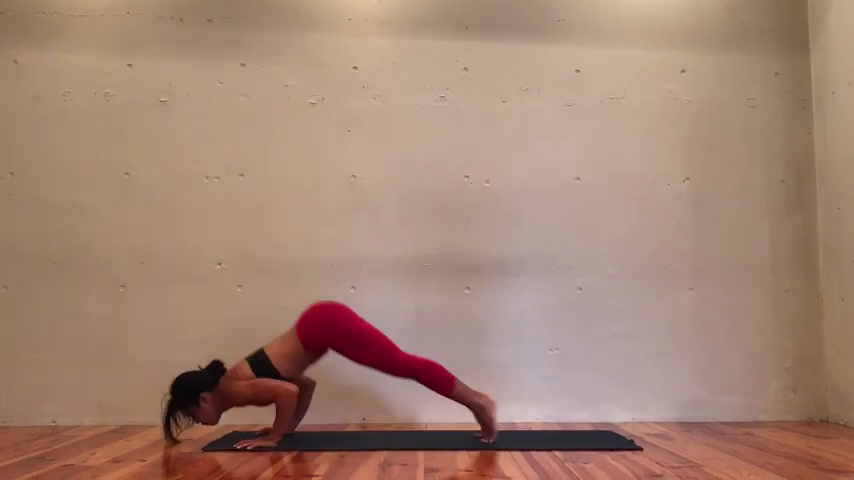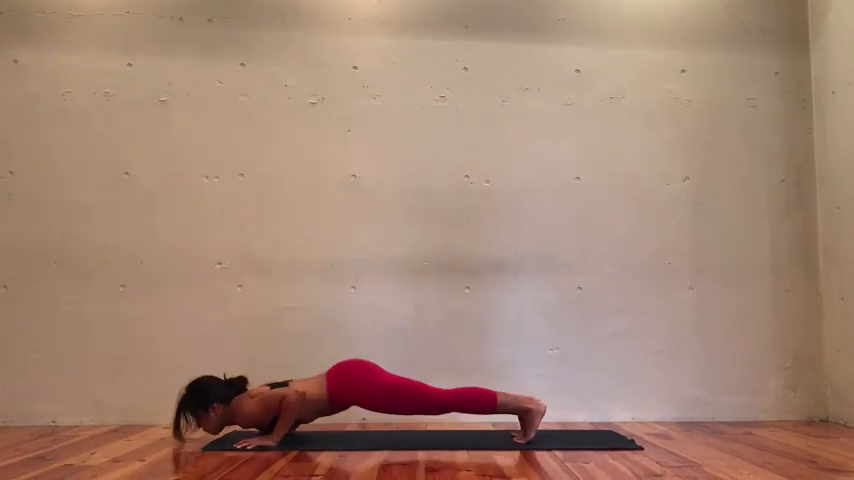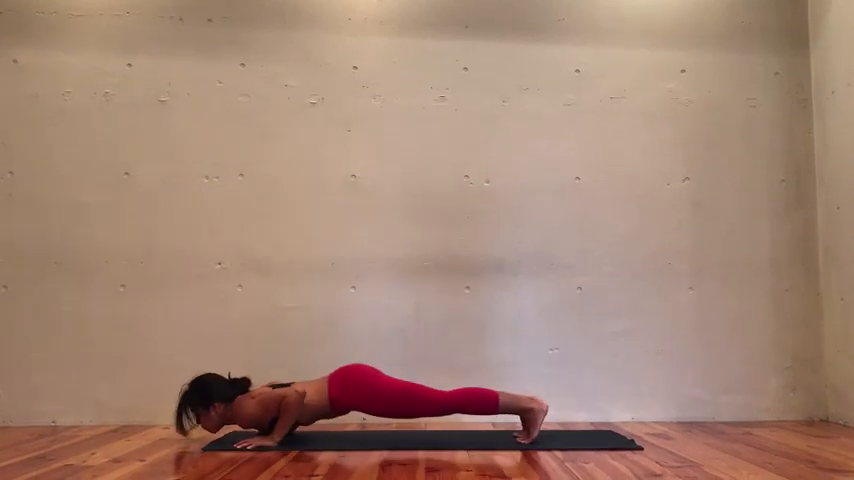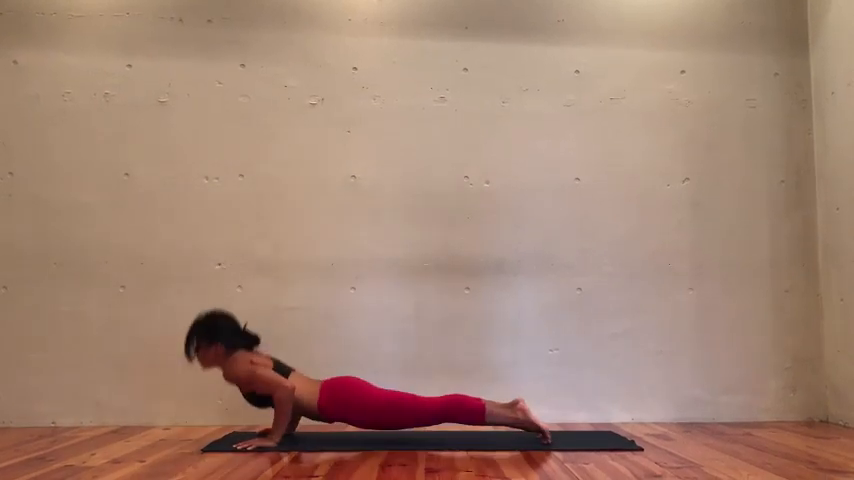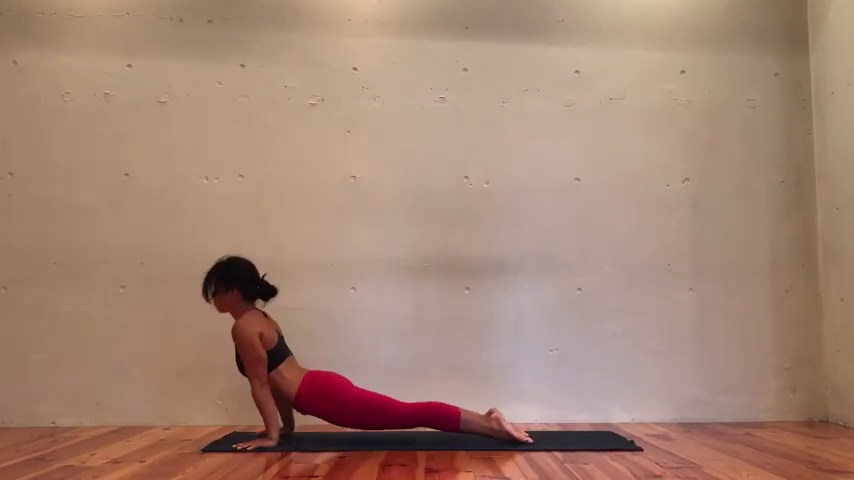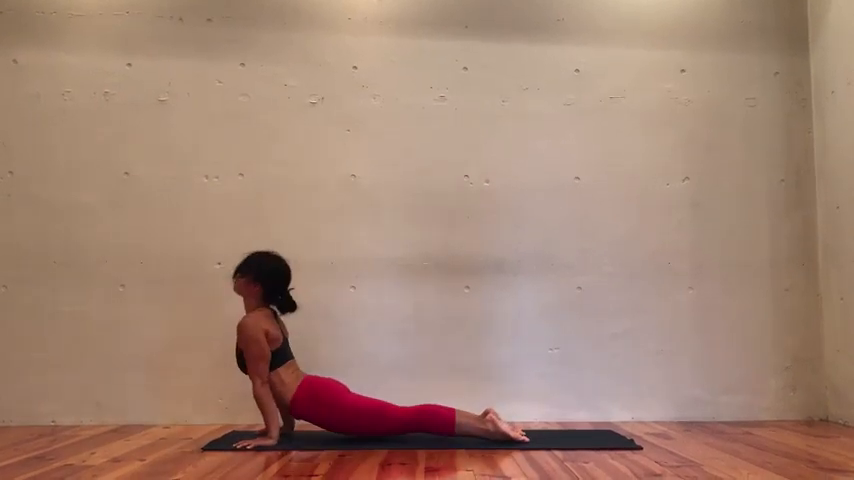
dt=0.4s
person 1, frame 1
left shoulder: (231, 390)
right shoulder: (234, 382)
left elbow: (289, 392)
right elbow: (305, 386)
left wrist: (276, 436)
right wrist: (285, 429)
left hip: (324, 323)
right hip: (323, 321)
left knee: (401, 363)
right knee: (400, 365)
left ankle: (479, 402)
right ankle: (477, 403)
person 1, frame 2
left shoulder: (244, 411)
right shoulder: (246, 400)
left elbow: (294, 396)
left wrist: (273, 437)
right wrist: (276, 428)
left hip: (351, 383)
right hip: (348, 378)
left knee: (440, 400)
right knee: (438, 400)
left ankle: (525, 405)
right ankle: (521, 404)
person 1, frame 3
left shoulder: (246, 412)
right shoulder: (248, 399)
left elbow: (295, 394)
left wrist: (273, 437)
right wrist: (281, 428)
left hip: (353, 388)
right hip: (349, 382)
left knee: (443, 401)
right knee: (442, 402)
left ankle: (526, 404)
right ankle: (524, 403)
person 1, frame 4
left shoulder: (235, 367)
right shoulder: (249, 355)
left elbow: (283, 393)
left wrist: (274, 436)
right wrist: (284, 429)
left hip: (345, 400)
right hip: (343, 392)
left knee: (433, 410)
right knee: (433, 408)
left ankle: (512, 415)
right ankle: (510, 411)
person 1, frame 5
left shoulder: (243, 327)
right shoulder: (260, 318)
left elbow: (259, 383)
left wrist: (271, 434)
right wrist: (286, 425)
left hip: (323, 395)
right hip: (324, 387)
left knee: (408, 414)
right knee: (410, 413)
left ankle: (492, 426)
right ankle: (486, 420)
person 1, frame 6
left shoulder: (250, 324)
right shoulder: (269, 317)
left elbow: (260, 382)
left wrist: (271, 433)
right wrist: (286, 423)
left hip: (320, 402)
right hip: (321, 393)
left knee: (405, 419)
right knee: (406, 416)
left ankle: (487, 427)
right ankle: (483, 420)
